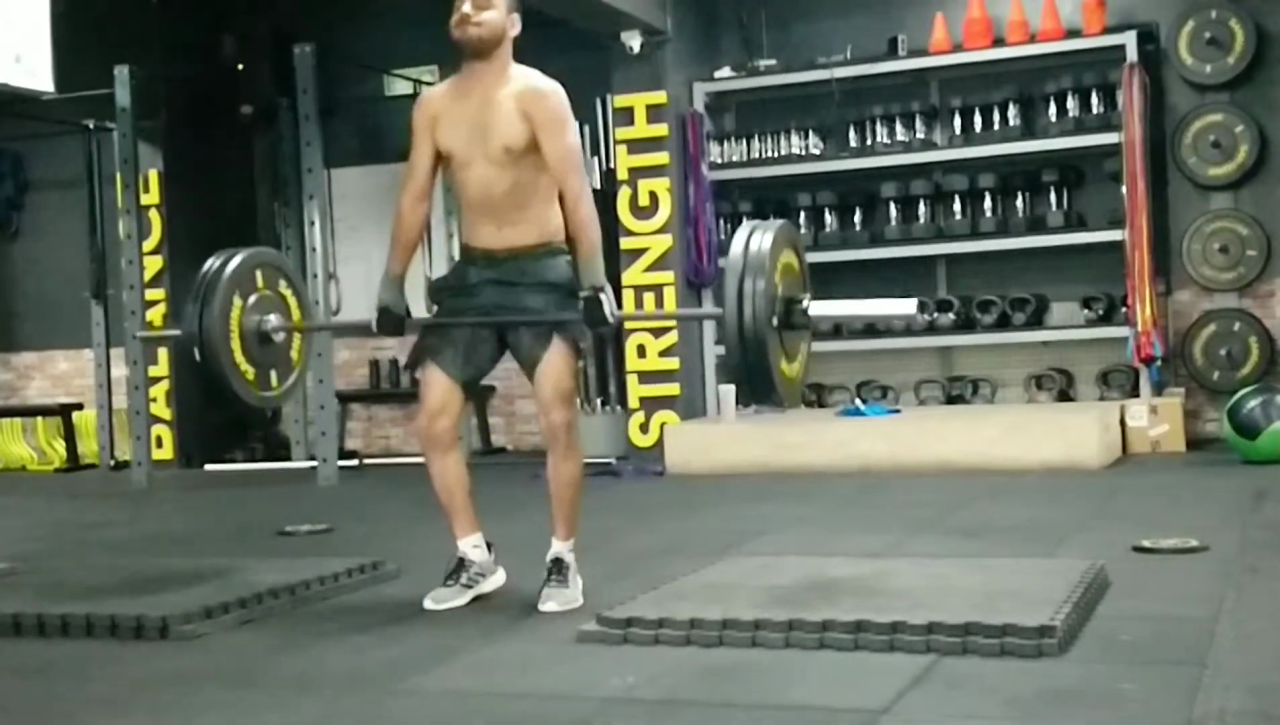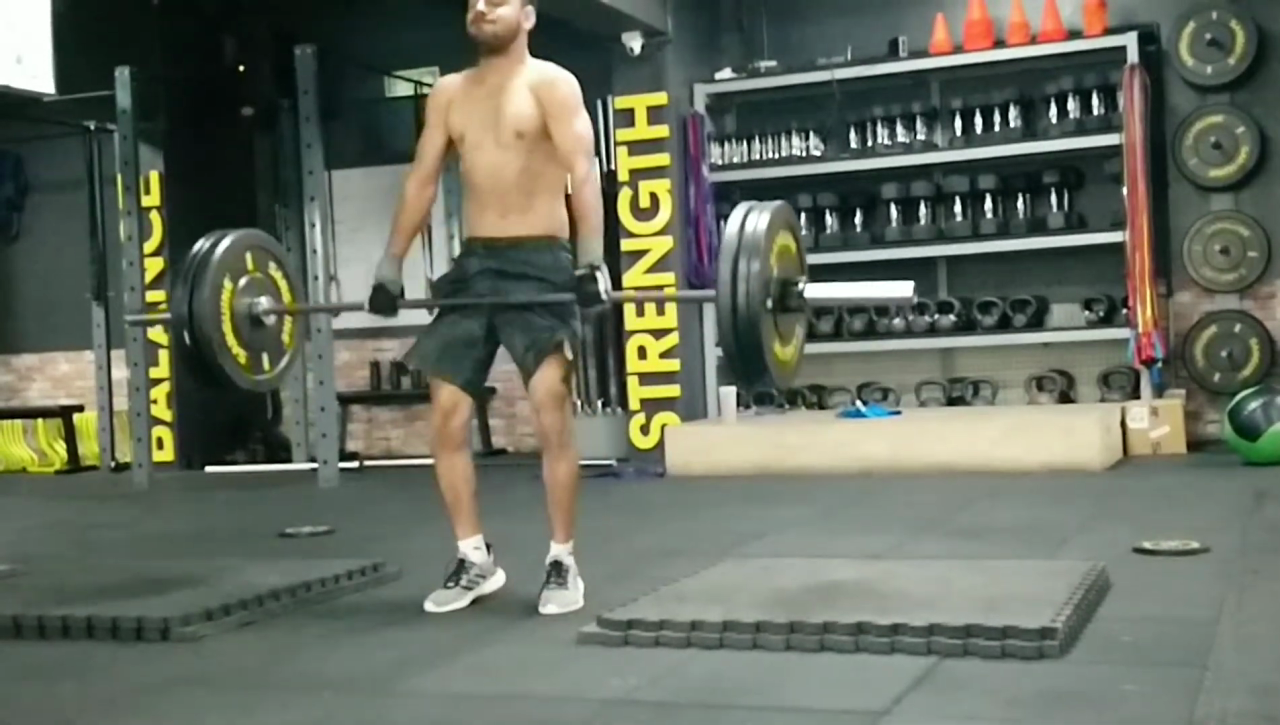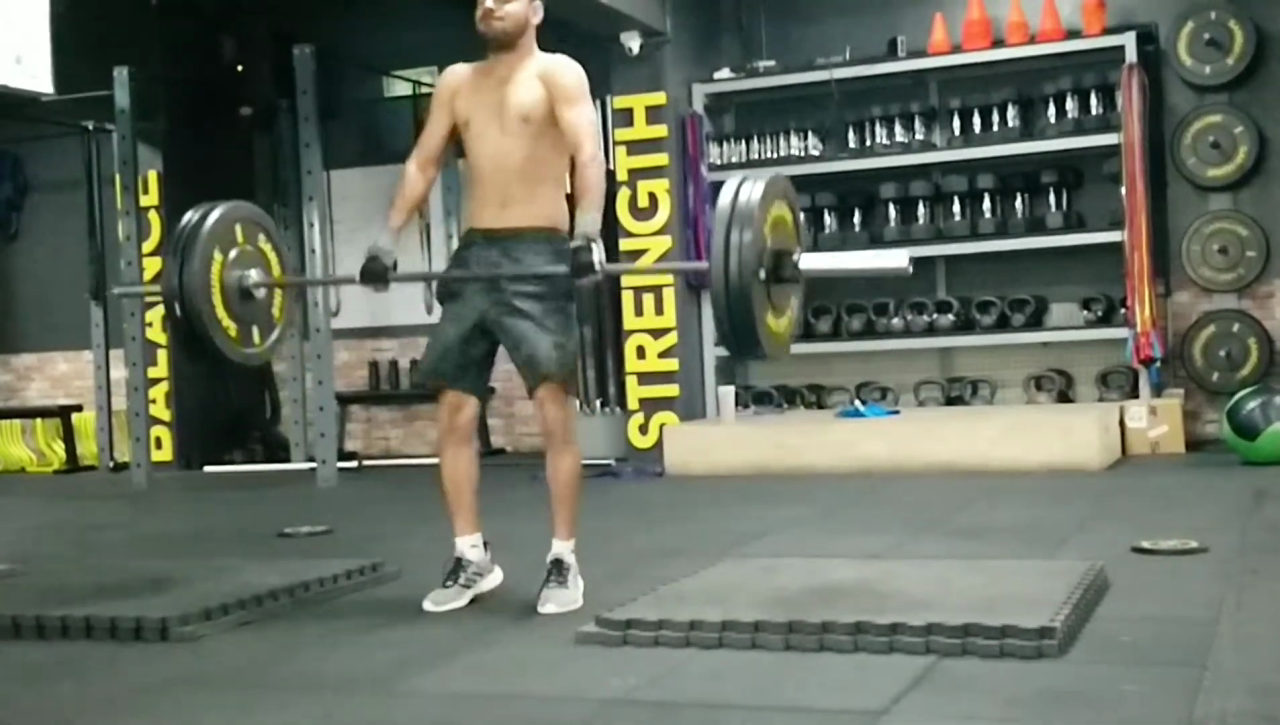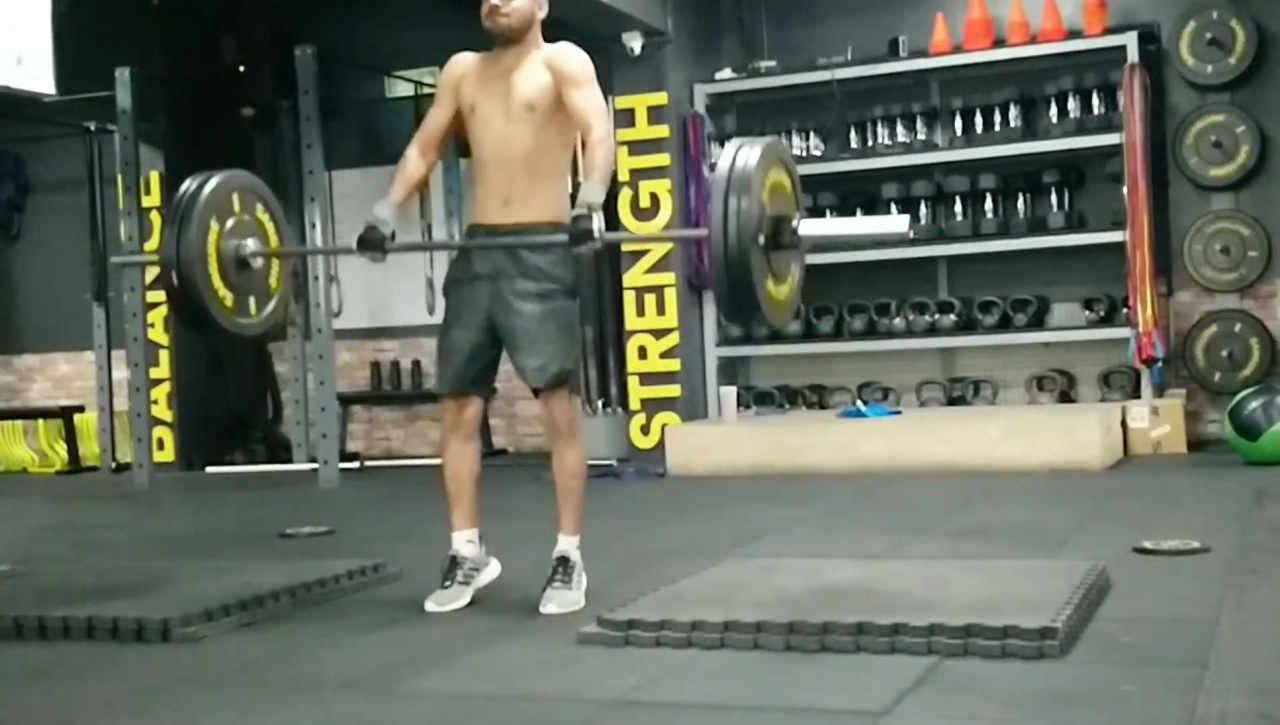
dt=0.2s
person 1, frame 1
left shoulder: (537, 93)
right shoulder: (433, 104)
left elbow: (574, 191)
right elbow: (414, 198)
left wrist: (595, 282)
right wrist: (392, 287)
left hip: (540, 271)
right hip: (470, 274)
left knee: (557, 417)
right knee: (434, 420)
left ankle: (562, 561)
right ankle: (474, 558)
person 1, frame 2
left shoulder: (550, 83)
right shoulder: (448, 92)
left elbow: (582, 174)
right elbow: (421, 180)
left wrist: (592, 263)
right wrist: (390, 266)
left hip: (539, 265)
right hip: (471, 266)
left knee: (551, 417)
right knee: (445, 420)
left ankle: (562, 563)
right ankle: (474, 559)
person 1, frame 3
left shoulder: (557, 71)
right shoulder: (455, 81)
left elbow: (588, 154)
right elbow: (422, 164)
left wrist: (588, 233)
right wrist: (387, 241)
left hip: (539, 257)
right hip: (472, 257)
left knee: (553, 411)
right knee: (454, 416)
left ankle: (564, 561)
right ankle: (472, 557)
person 1, frame 4
left shoulder: (563, 59)
right shoulder: (462, 69)
left elbow: (598, 134)
right elbow: (423, 147)
left wrist: (590, 205)
right wrist: (385, 214)
left hip: (541, 253)
right hip: (475, 250)
left knee: (559, 408)
right knee: (459, 411)
left ankle: (568, 559)
right ankle: (468, 553)
